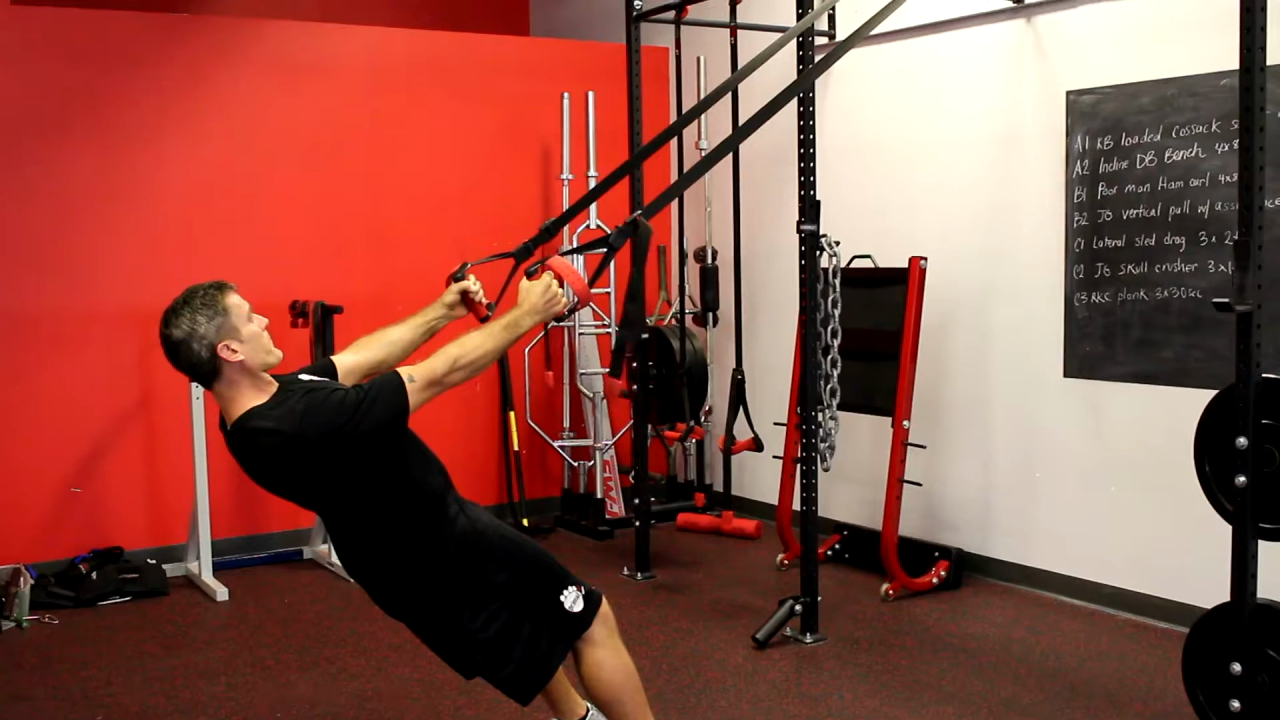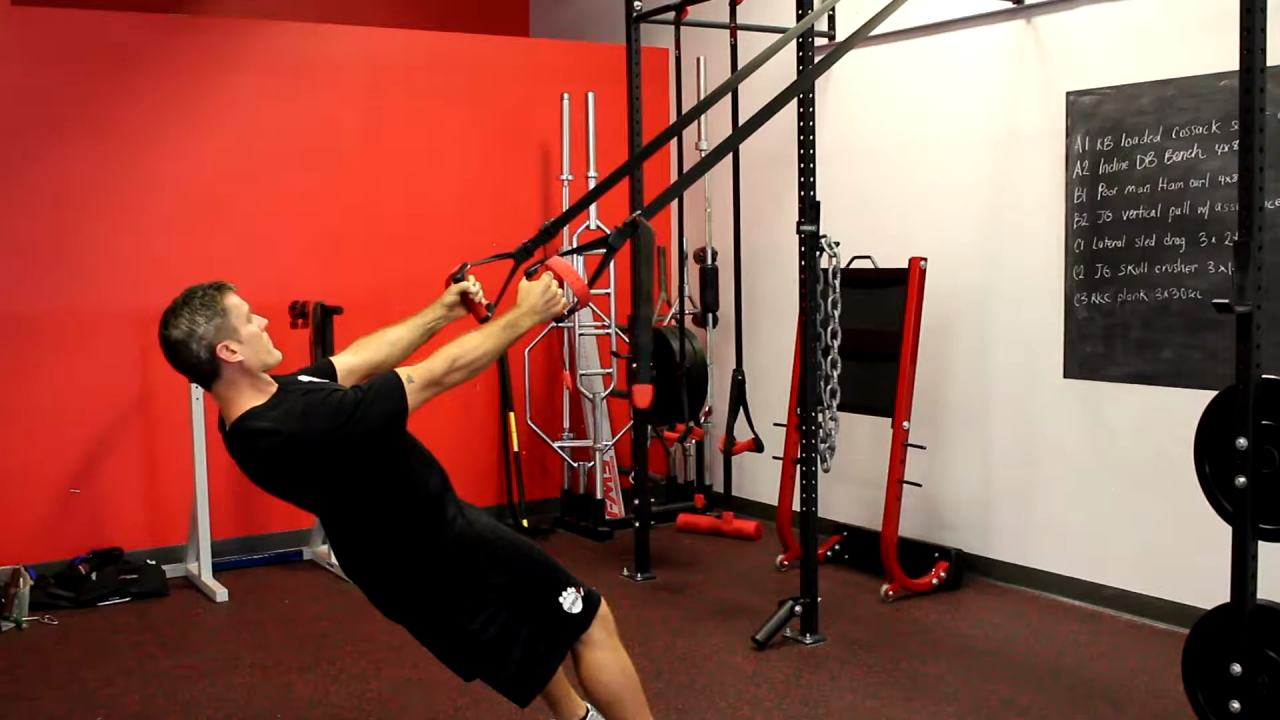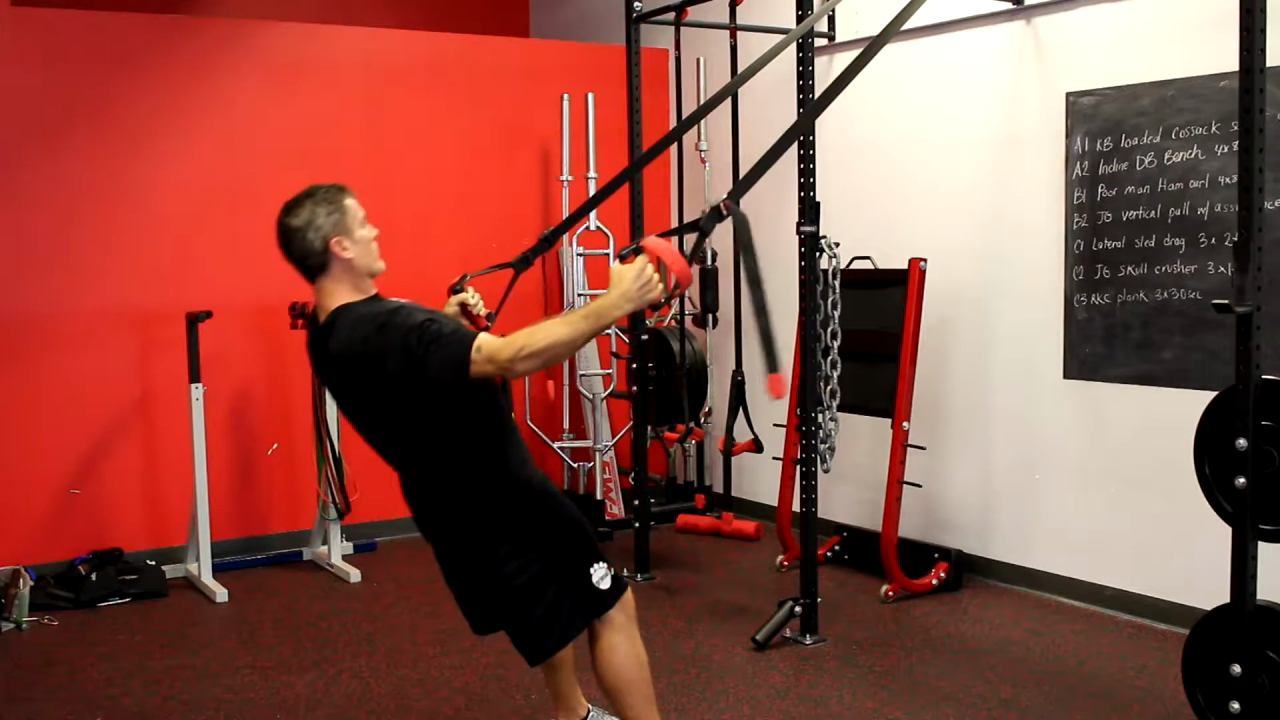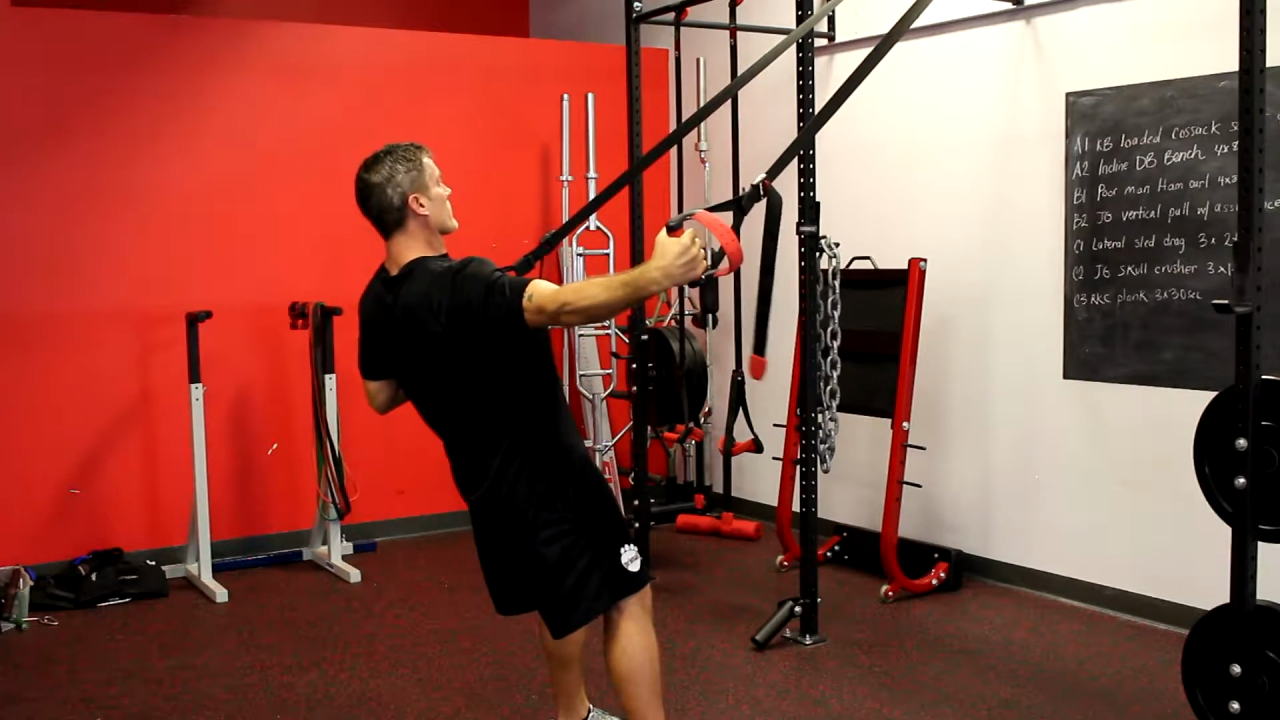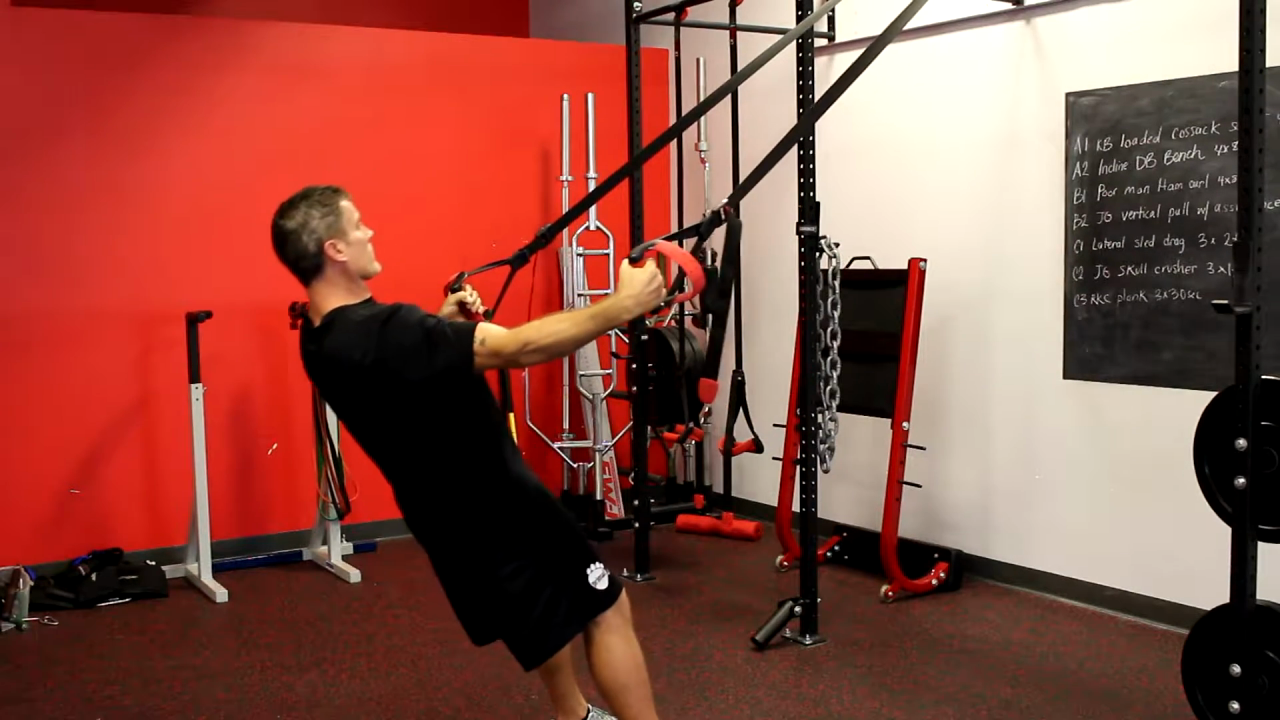
dt=1s
person 1, frame 1
left shoulder: (266, 404)
right shoulder: (309, 422)
left elbow: (361, 357)
right elbow: (440, 373)
left wrist: (443, 310)
right wrist: (526, 314)
left hip: (419, 544)
right hip: (445, 556)
left knee: (543, 619)
right knee: (594, 622)
person 1, frame 2
left shoulder: (263, 406)
right shoulder: (306, 425)
left elbow: (360, 360)
right elbow: (439, 374)
left wrist: (442, 311)
right wrist: (525, 315)
left hip: (417, 541)
right hip: (443, 558)
left knee: (544, 614)
right knee: (593, 624)
person 1, frame 3
left shoulder: (335, 331)
right shoulder: (381, 332)
right elbow: (512, 358)
left wrist: (448, 324)
right wrist: (616, 302)
left hip: (455, 498)
right hip: (494, 498)
left knee: (555, 603)
right knee: (612, 610)
person 1, frame 4
left shoulder: (379, 300)
right shoulder: (459, 286)
left elbow: (382, 396)
right elbow: (564, 306)
right wrist: (658, 273)
left hip: (491, 478)
right hip: (542, 475)
left knee: (563, 595)
right knee: (629, 600)
person 1, frame 5
left shoulder: (323, 338)
right shoulder: (381, 332)
right elbow: (518, 348)
left wrist: (445, 326)
right wrist: (622, 304)
left hip: (445, 507)
right hip: (489, 505)
left knee: (554, 608)
right knee: (607, 611)
